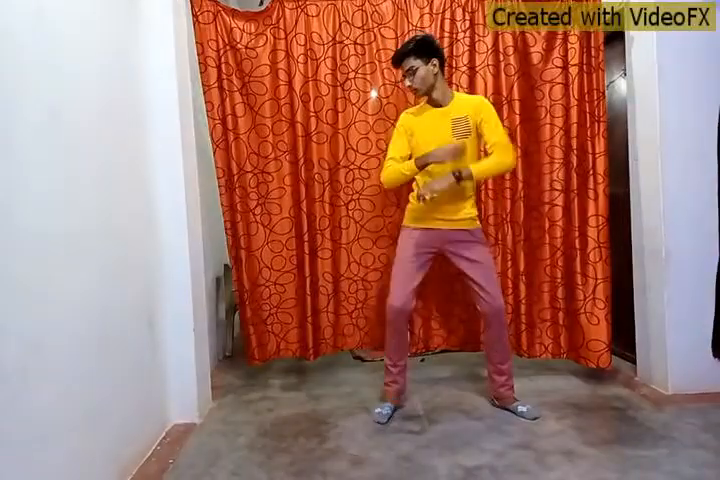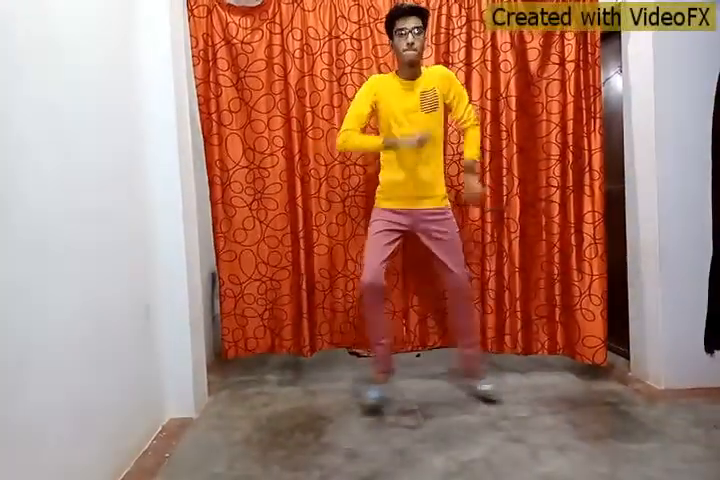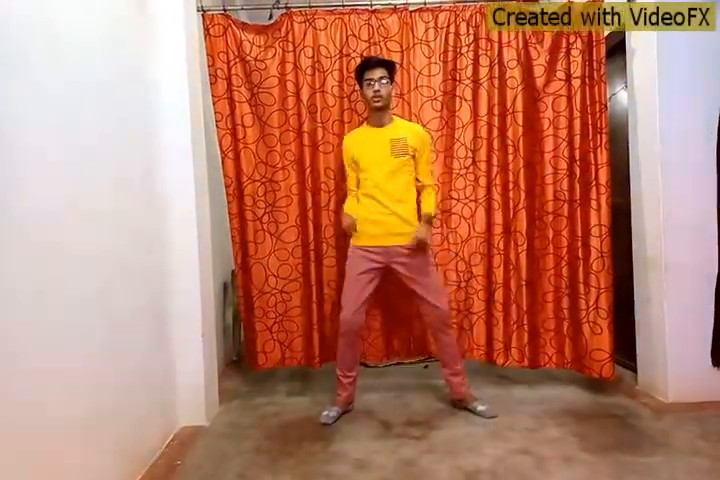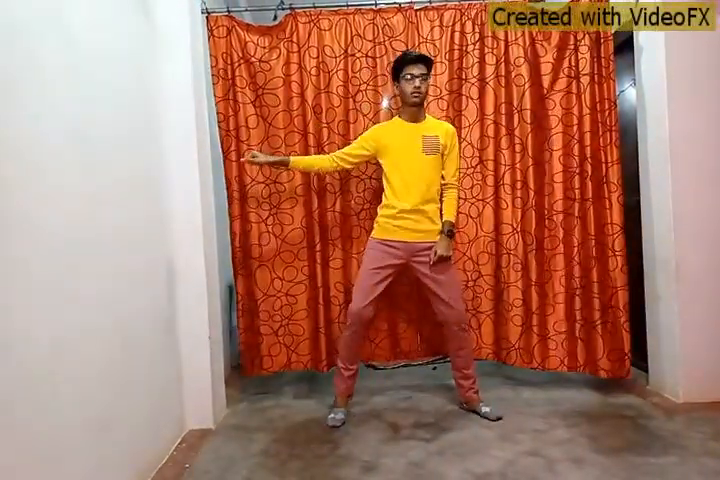
dt=1s
person 1, frame 1
left shoulder: (477, 107)
right shoulder: (409, 120)
left elbow: (505, 157)
right elbow: (389, 176)
left wrist: (459, 175)
right wrist: (425, 158)
left hip: (465, 228)
right hip: (419, 227)
left knee: (493, 308)
right knee: (398, 306)
left ankle: (504, 393)
right ankle: (394, 393)
person 1, frame 2
left shoulder: (445, 81)
right shoulder: (375, 87)
left elbow: (470, 126)
right elbow: (346, 139)
left wrist: (470, 170)
right wrist: (396, 141)
left hip: (433, 206)
right hip: (389, 205)
left knee: (459, 282)
right knee: (371, 282)
left ankle: (472, 370)
right ankle: (381, 373)
person 1, frame 3
left shoulder: (415, 134)
right shoulder: (352, 141)
left elbow: (427, 187)
right elbow: (354, 194)
left wrist: (425, 222)
right wrist: (347, 215)
left hip: (409, 243)
right hip: (364, 246)
left knee: (439, 316)
right knee: (350, 321)
left ankle: (461, 392)
right ankle: (344, 397)
person 1, frame 4
left shoulder: (445, 132)
right shoulder: (381, 133)
left elbow: (450, 188)
right elbow: (335, 160)
left wrist: (447, 233)
right wrist: (279, 160)
left hip: (431, 240)
right hip: (386, 239)
left knee: (455, 317)
right knee: (358, 313)
left ankle: (470, 395)
right ankle: (342, 396)
